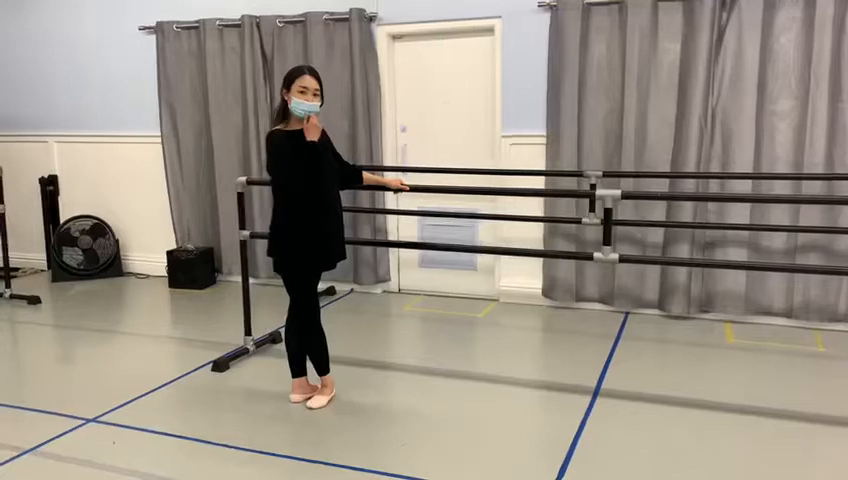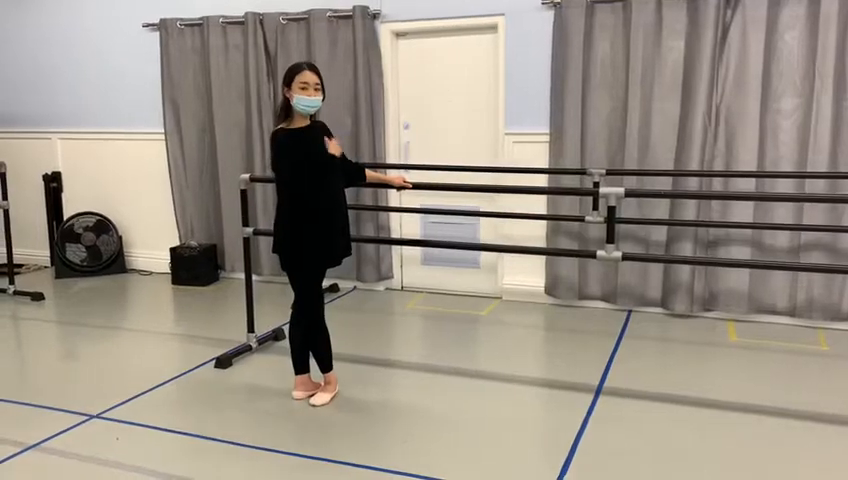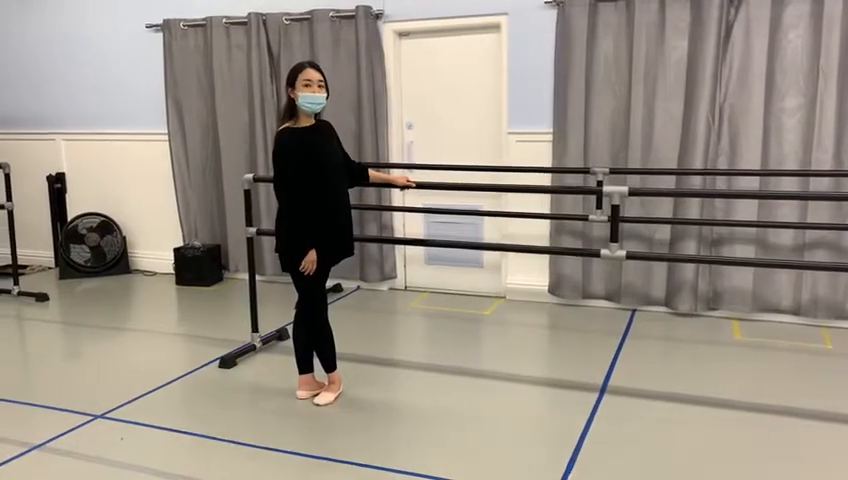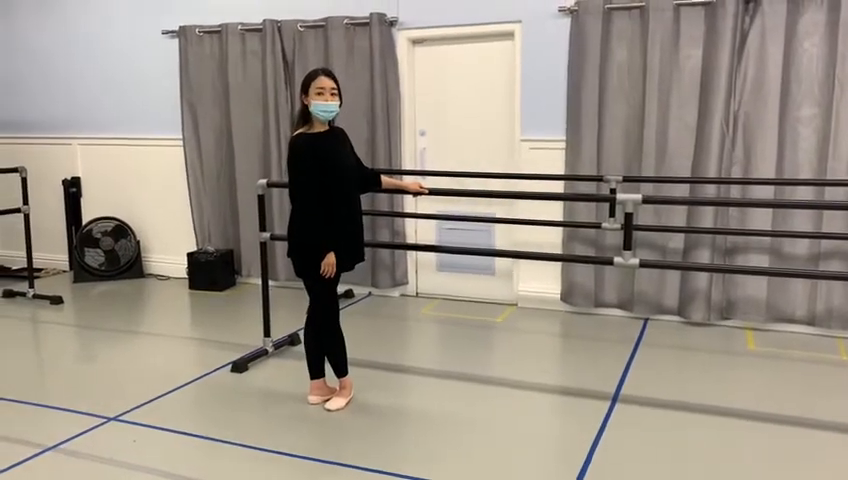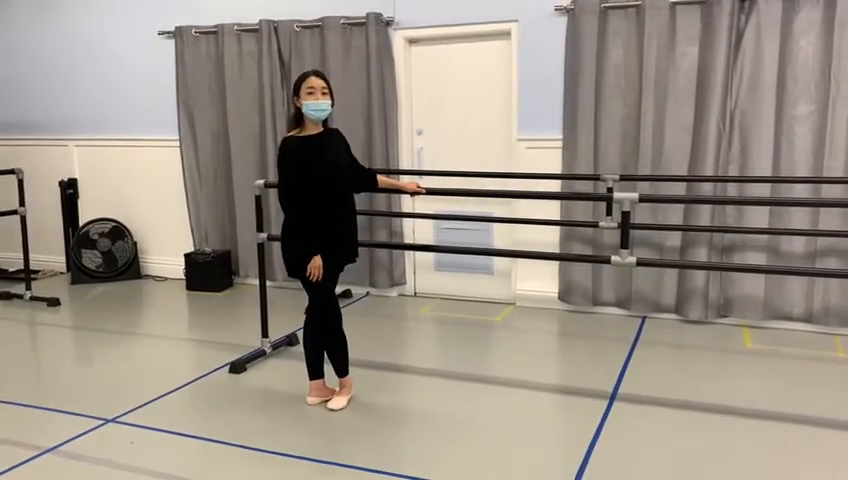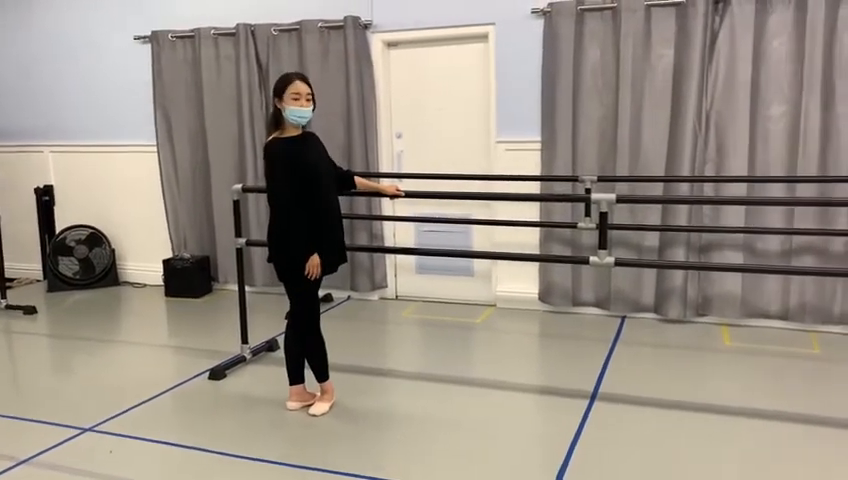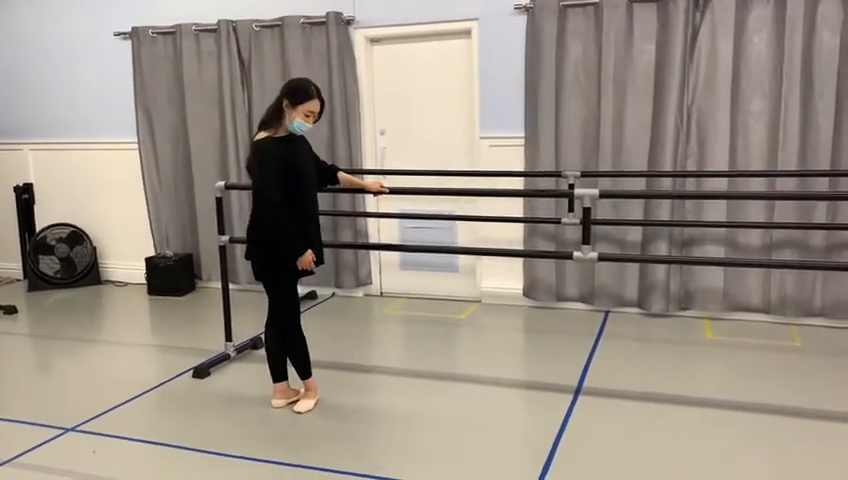
dt=0.7s
person 1, frame 1
left shoulder: (317, 133)
right shoulder: (278, 139)
left elbow: (344, 172)
right elbow: (301, 186)
left wrist: (385, 181)
right wrist: (312, 142)
left hip: (316, 233)
right hip: (293, 237)
left knee: (301, 308)
right knee: (306, 308)
left ankle: (300, 383)
right ankle: (325, 381)
person 1, frame 2
left shoulder: (319, 130)
right shoulder: (283, 138)
left elbow: (347, 170)
right elbow: (307, 186)
left wrist: (388, 179)
right wrist: (330, 156)
left hip: (320, 230)
right hip: (299, 234)
left knee: (305, 304)
right knee: (310, 304)
left ankle: (302, 380)
right ankle: (328, 378)
person 1, frame 3
left shoulder: (325, 130)
right shoulder: (287, 139)
left elbow: (349, 171)
right elbow: (289, 197)
left wrist: (391, 178)
right wrist: (306, 245)
left hip: (325, 232)
right hip: (301, 237)
left knee: (309, 305)
right knee: (314, 305)
left ankle: (307, 380)
right ankle: (332, 377)
person 1, frame 4
left shoulder: (337, 136)
right shoulder: (301, 144)
left elbow: (361, 177)
right elbow: (305, 202)
left wrist: (403, 185)
right wrist: (325, 248)
left hip: (336, 238)
right hip: (313, 243)
left knee: (320, 309)
right knee: (326, 310)
left ankle: (317, 385)
right ankle: (343, 382)
person 1, frame 5
left shoulder: (335, 138)
right shoulder: (291, 146)
left elbow: (359, 176)
right elbow: (292, 204)
left wrist: (401, 185)
right wrist: (312, 251)
left hip: (332, 239)
right hip: (307, 244)
left knee: (319, 310)
right knee: (328, 310)
left ankle: (317, 386)
right ankle: (344, 381)
person 1, frame 6
left shoulder: (310, 141)
right shoulder: (276, 148)
left elbow: (337, 177)
right elbow: (284, 206)
left wrist: (380, 188)
right wrist: (307, 251)
left hip: (315, 243)
right hip: (294, 248)
left knee: (301, 315)
right knee: (307, 315)
left ankle: (297, 392)
right ankle: (325, 387)
person 1, frame 7
left shoulder: (296, 141)
right shoulder: (265, 148)
left elbow: (323, 172)
right elbow: (272, 205)
left wrist: (364, 184)
right wrist: (299, 248)
left hip: (291, 244)
right hip: (273, 246)
left knee: (280, 313)
right knee: (287, 314)
left ankle: (281, 388)
right ankle: (309, 385)
